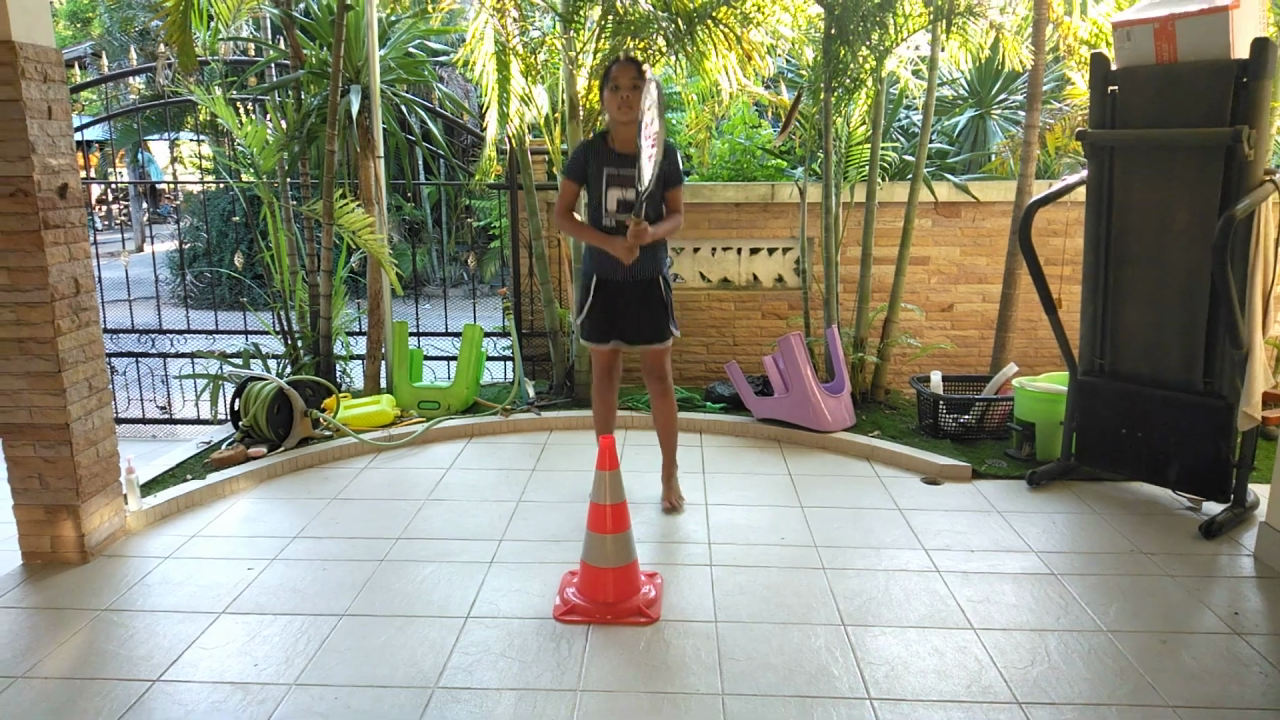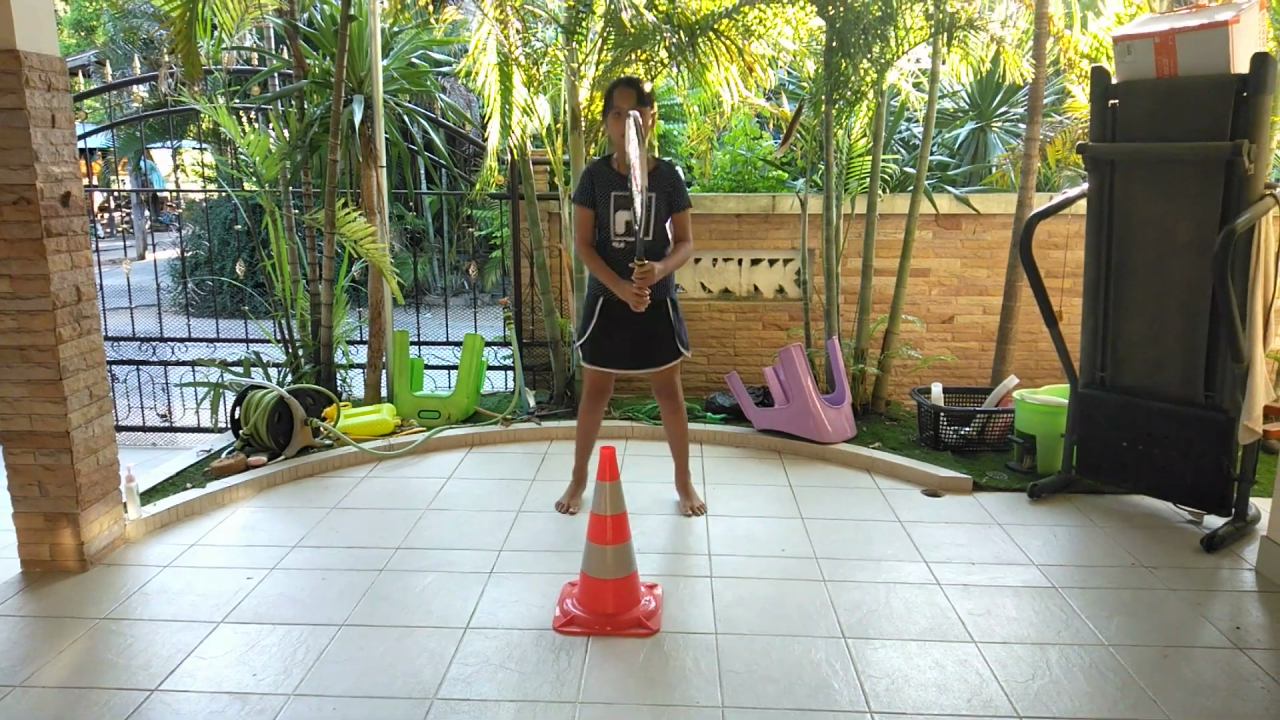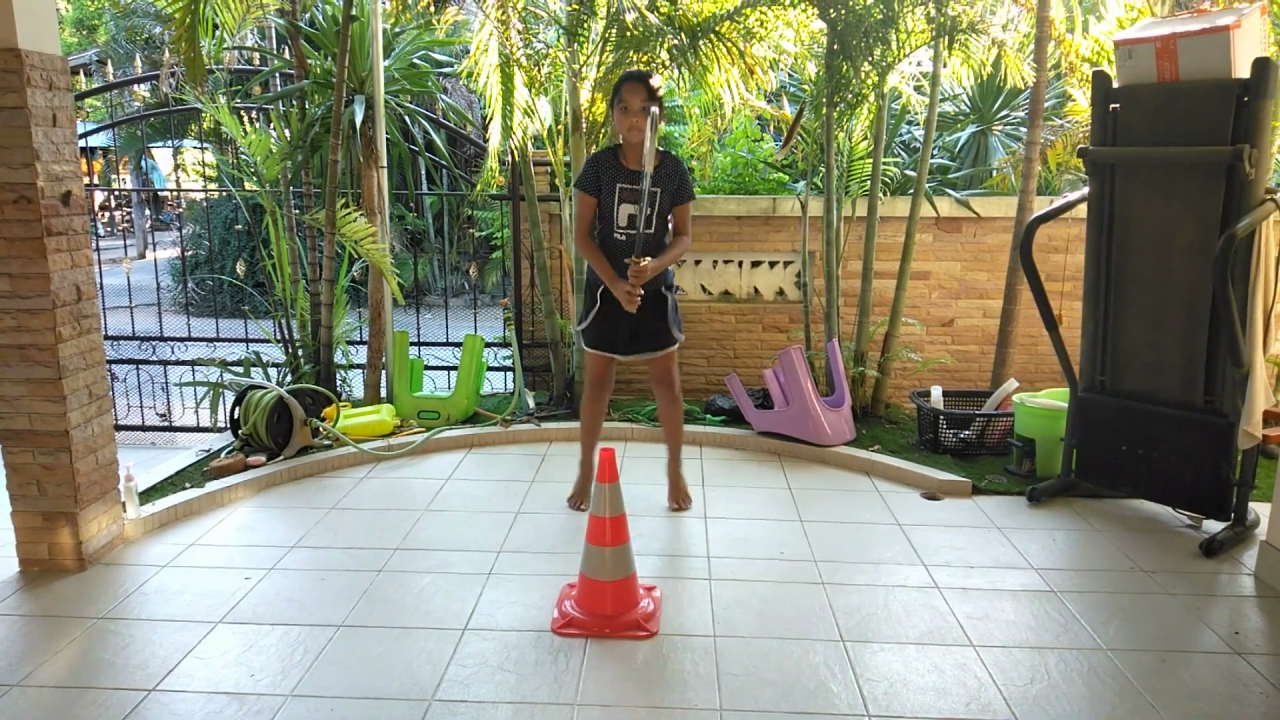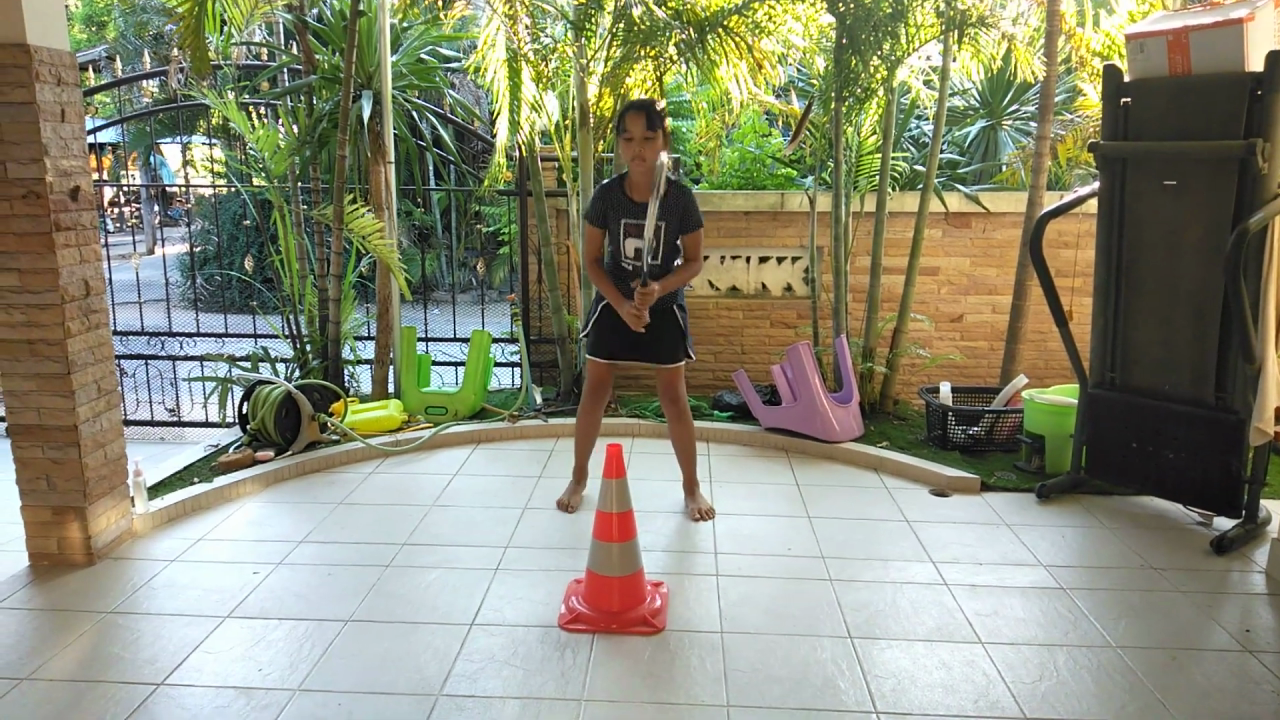
dt=0.7s
person 1, frame 1
left shoulder: (663, 152)
right shoulder: (587, 153)
left elbow: (676, 215)
right elbow: (562, 215)
left wrist: (654, 231)
right wrist: (608, 242)
left hip: (649, 280)
right hip: (603, 279)
left knee: (659, 376)
right knee: (605, 374)
left ankle: (670, 474)
person 1, frame 2
left shoulder: (668, 176)
right shoulder: (594, 176)
left elbow: (685, 242)
right elbow: (583, 244)
left wrist: (660, 269)
right wrist: (620, 287)
left hip: (657, 299)
right hip: (606, 298)
left knee: (669, 393)
right knee: (595, 394)
left ankle: (683, 479)
right ankle: (579, 478)
person 1, frame 3
left shoulder: (673, 169)
right shoulder: (599, 165)
left elbow: (684, 235)
right elbow: (582, 232)
left wrist: (656, 265)
right wrist: (614, 283)
left hip: (655, 291)
right hip: (605, 288)
left knee: (666, 381)
right knee: (598, 382)
left ankle: (675, 471)
right ankle: (586, 471)
person 1, frame 4
left shoulder: (680, 197)
right shoulder: (606, 195)
left elbow: (694, 260)
right elbow: (592, 259)
left wrist: (659, 290)
right wrist: (621, 304)
left hip: (664, 309)
right hip: (613, 306)
left knee: (674, 399)
right knee: (594, 393)
left ankle: (691, 486)
right ankle: (578, 477)
